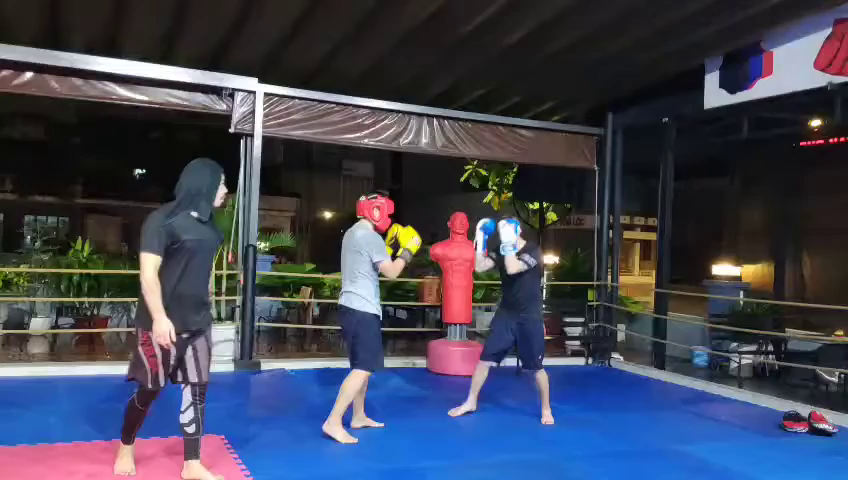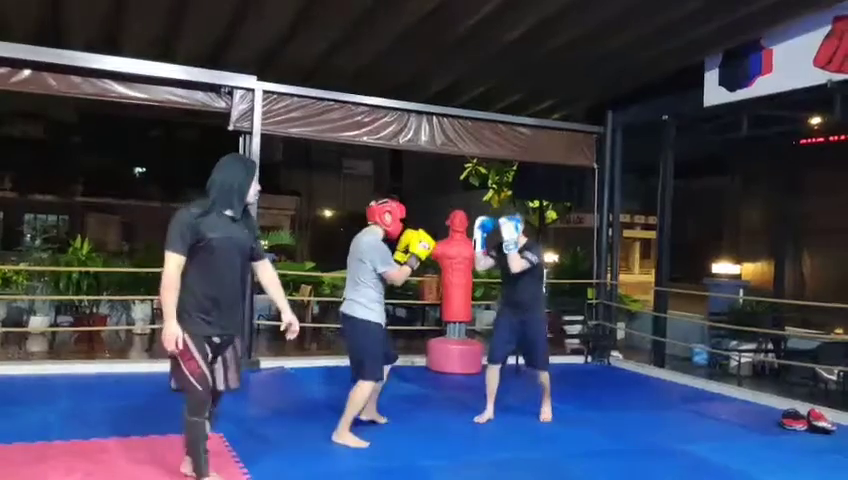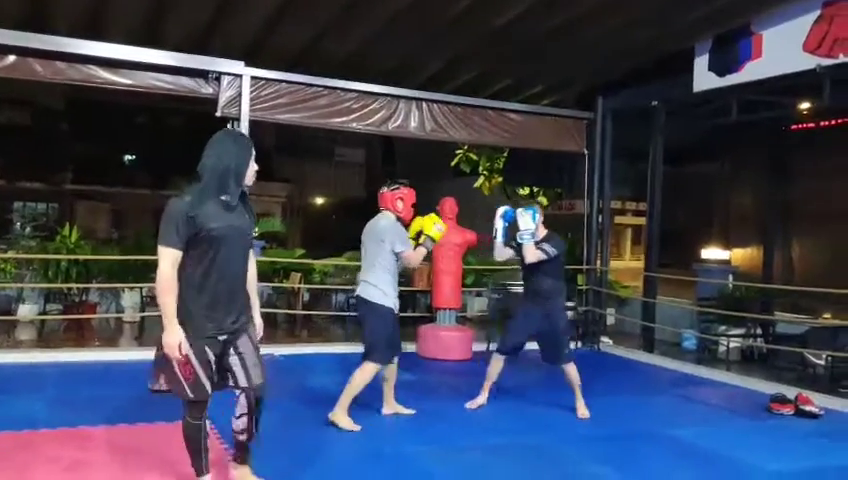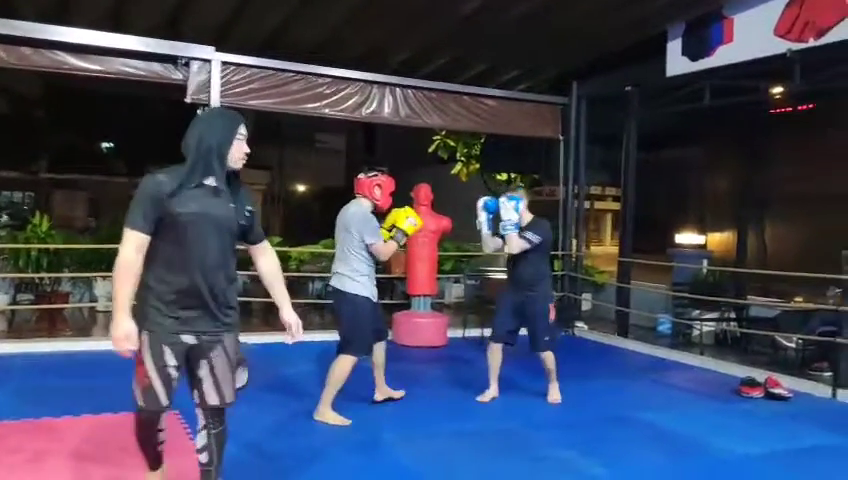
dt=0.5s
person 1, frame 1
left shoulder: (209, 224)
right shoulder: (163, 220)
right elbow: (148, 273)
right wrist: (159, 318)
left hip: (197, 323)
right hip: (164, 323)
left knee: (196, 390)
right knee: (149, 388)
right ankle: (125, 447)
person 1, frame 2
left shoulder: (245, 224)
right shoulder: (191, 218)
left elbow: (263, 268)
right elbow: (171, 272)
left wrist: (285, 310)
right wrist: (169, 321)
left hip: (228, 326)
right hip: (193, 325)
left knee: (213, 397)
right knee: (198, 398)
person 1, frame 3
left shoulder: (243, 207)
right shoulder: (185, 206)
right elbow: (167, 268)
left wrist: (255, 309)
right wrist: (170, 324)
left hip: (238, 322)
right hip: (196, 325)
left knee: (253, 393)
right knee: (197, 402)
person 1, frame 4
left shoulder: (238, 197)
right shoulder: (160, 186)
left elbow: (262, 253)
right elbow: (131, 251)
left wrist: (285, 307)
right wrist: (122, 313)
left hip: (219, 324)
right hip: (163, 320)
left knee: (214, 409)
right knee: (151, 408)
person 2, frame 1
left shoulder: (354, 233)
right shoulder: (369, 237)
right elbow: (391, 272)
left wrist: (390, 247)
right wrist: (406, 250)
left hip: (354, 308)
right hip: (362, 310)
left knee: (363, 365)
right knee: (364, 367)
left ankle: (359, 416)
right ankle: (333, 422)
person 2, frame 2
left shoulder: (365, 238)
right shoulder: (375, 245)
left elbow: (386, 272)
right elbow: (396, 279)
left wrist: (402, 252)
right wrist: (416, 256)
left hip: (365, 316)
right hip: (363, 318)
left knee: (385, 362)
right knee: (369, 377)
left ankle: (369, 410)
right ankle: (342, 431)
person 2, frame 3
left shoulder: (375, 224)
right shoulder: (392, 226)
right elbow: (412, 261)
left wrist: (414, 236)
right wrist: (429, 237)
left hip: (377, 300)
right hip: (377, 302)
left knee: (391, 353)
right knee: (375, 360)
left ankle: (389, 403)
right ankle: (339, 411)
person 2, frame 4
left shoulder: (351, 210)
right shoulder: (363, 216)
right elbow: (382, 254)
left wrist: (388, 228)
right wrist: (403, 231)
left hip: (360, 290)
right hip: (353, 292)
left knee: (378, 336)
right knee: (352, 352)
left ankle: (381, 388)
right ankle: (323, 409)
person 3, frame 1
left shoulder: (532, 251)
right shoulder: (501, 252)
left elbow: (512, 269)
right elbow: (479, 267)
left wrist: (509, 243)
right wrist: (480, 239)
left hip: (530, 317)
right hip: (506, 315)
left knee: (536, 367)
right knee: (485, 360)
left ankle: (546, 410)
right ankle: (470, 402)
person 3, frame 2
left shoulder: (533, 249)
right shoulder: (501, 250)
left elbow: (516, 267)
right elbow: (480, 266)
left wrist: (510, 241)
right wrist: (479, 237)
left hip: (532, 316)
right hip: (507, 315)
left knee: (540, 366)
right knee: (494, 362)
left ankle: (546, 404)
right ankle: (489, 409)
person 3, frame 3
left shoulder: (555, 242)
right shoulder: (523, 242)
left elbow: (530, 258)
right elbow: (499, 256)
left wrist: (526, 230)
right wrist: (501, 227)
left hip: (552, 310)
right hip: (528, 307)
left knee: (565, 361)
right knee: (501, 351)
left ankle: (580, 402)
right ankle: (483, 395)
person 3, frame 4
left shoulder: (541, 226)
right shoulder: (512, 227)
left elbow: (513, 248)
right elbow: (488, 248)
left wrist: (508, 219)
right wrist: (484, 218)
left hip: (537, 295)
right hip: (513, 293)
left knee: (542, 348)
right knee: (495, 341)
left ankle: (553, 385)
right ankle: (493, 388)
